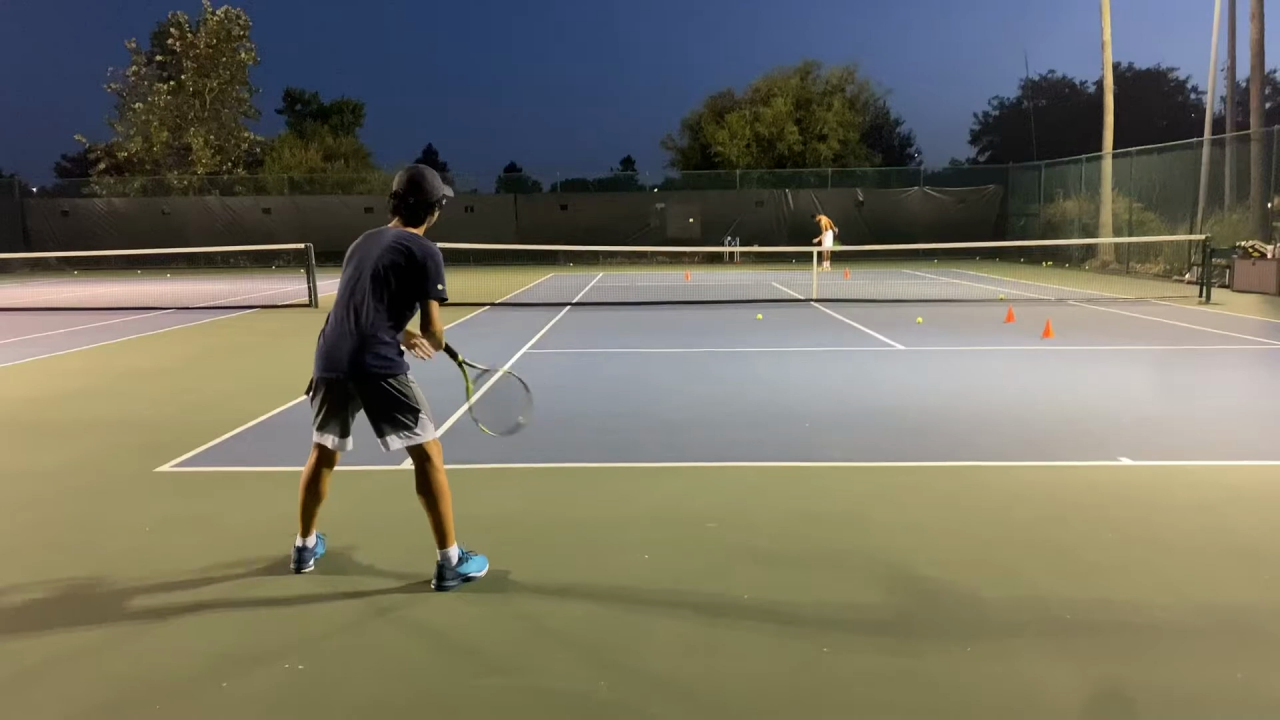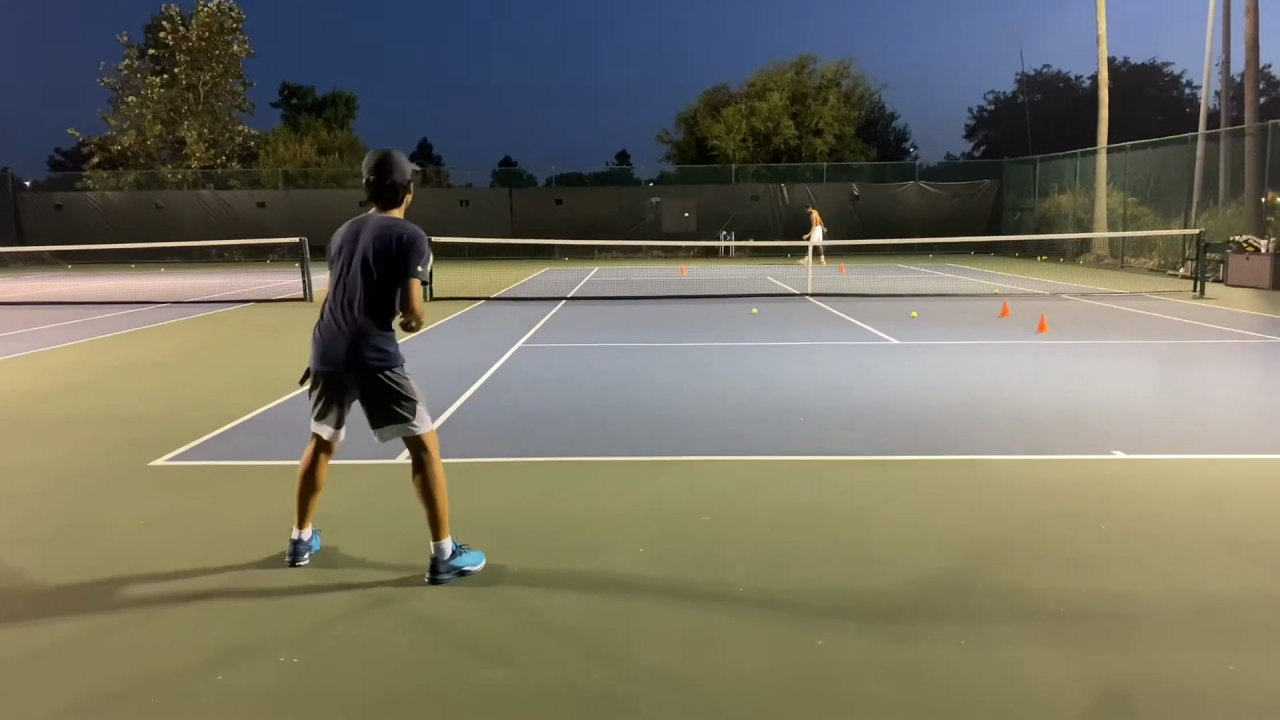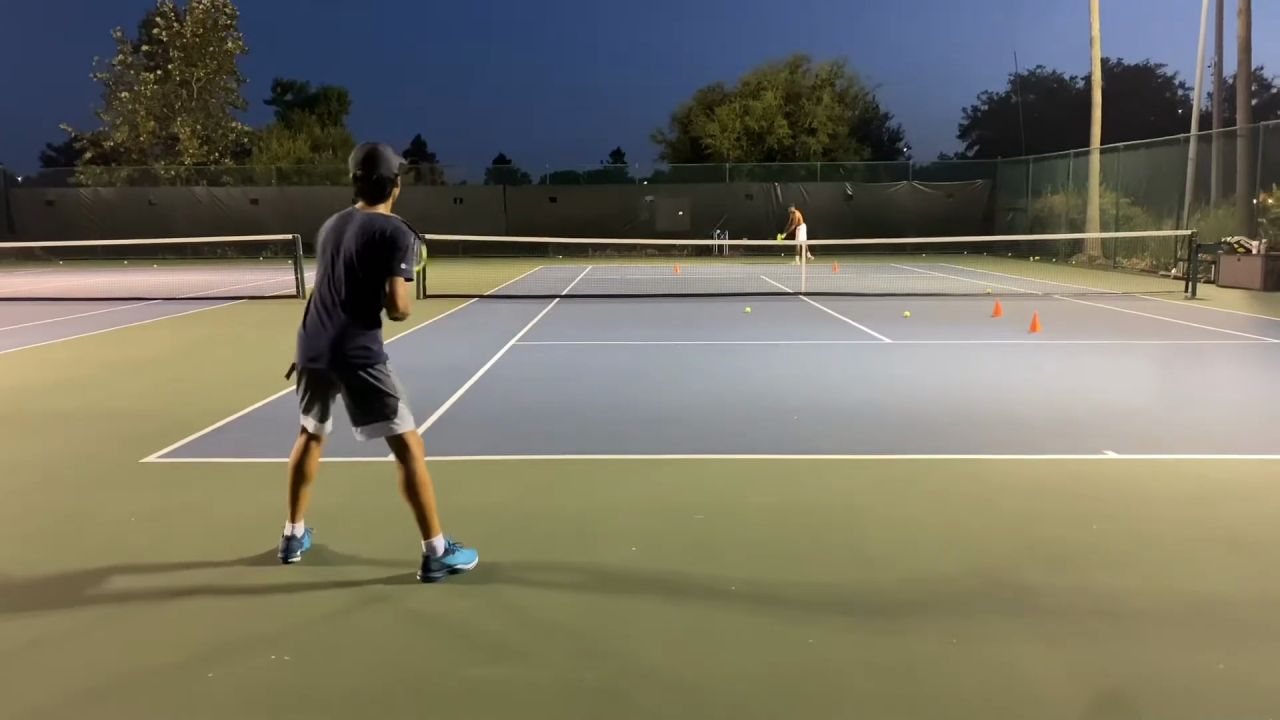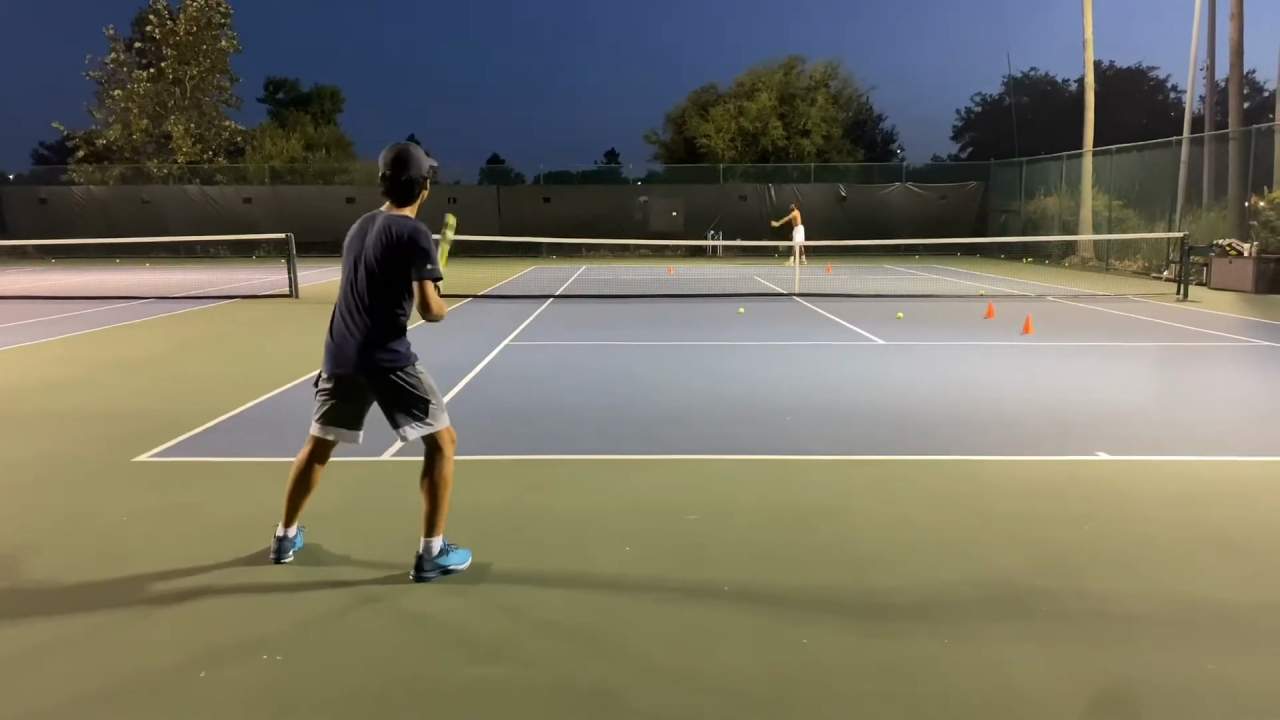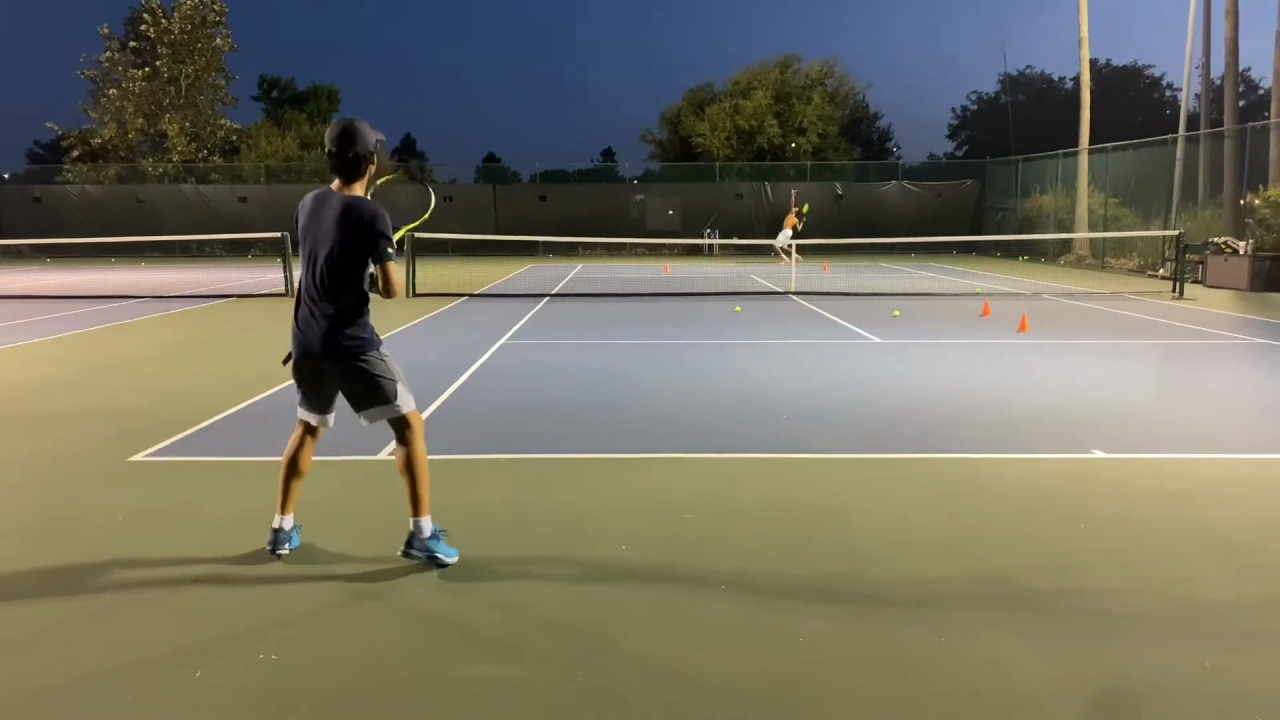
dt=0.7s
person 1, frame 1
left shoulder: (361, 242)
right shoulder: (424, 252)
right elbow: (433, 328)
right wrist: (435, 345)
left hip: (329, 359)
right hip: (377, 364)
left knee: (323, 452)
right knee: (428, 455)
left ankle: (305, 545)
right ankle: (450, 561)
person 1, frame 2
left shoulder: (343, 232)
right shoulder: (408, 235)
right elbow: (410, 307)
right wrist: (412, 320)
left hip: (326, 351)
right hip: (373, 355)
left knee: (320, 443)
right knee: (425, 445)
left ankle: (301, 539)
right ankle: (444, 554)
person 1, frame 3
left shoulder: (331, 225)
right shoulder: (394, 232)
right elbow: (397, 307)
right wrist: (397, 301)
left hip: (311, 345)
right hip: (357, 351)
left knee: (310, 435)
right knee: (408, 445)
left ankle: (293, 534)
right ankle: (436, 552)
person 1, frame 4
left shoulder: (359, 227)
right shoulder: (414, 234)
right elbow: (428, 307)
left wrist: (420, 285)
right wrist: (443, 307)
left hip: (340, 354)
right hip: (387, 357)
left knee: (319, 444)
right knee: (442, 441)
left ankle: (285, 536)
right ankle: (432, 552)
person 1, frame 5
left shoulder: (309, 205)
right shoulder: (372, 215)
right elbow: (392, 290)
left hip: (307, 339)
right hip: (352, 340)
left knee: (308, 428)
right knee: (409, 426)
left ankle: (282, 529)
right ankle: (422, 533)
